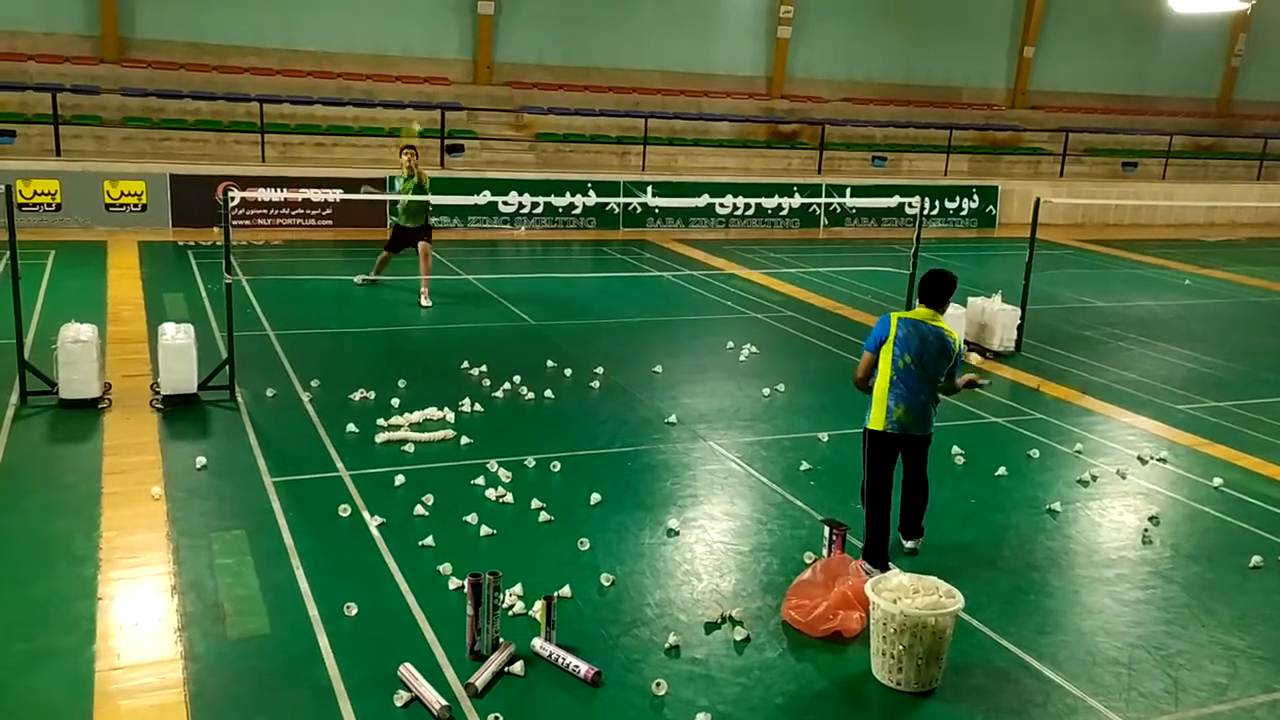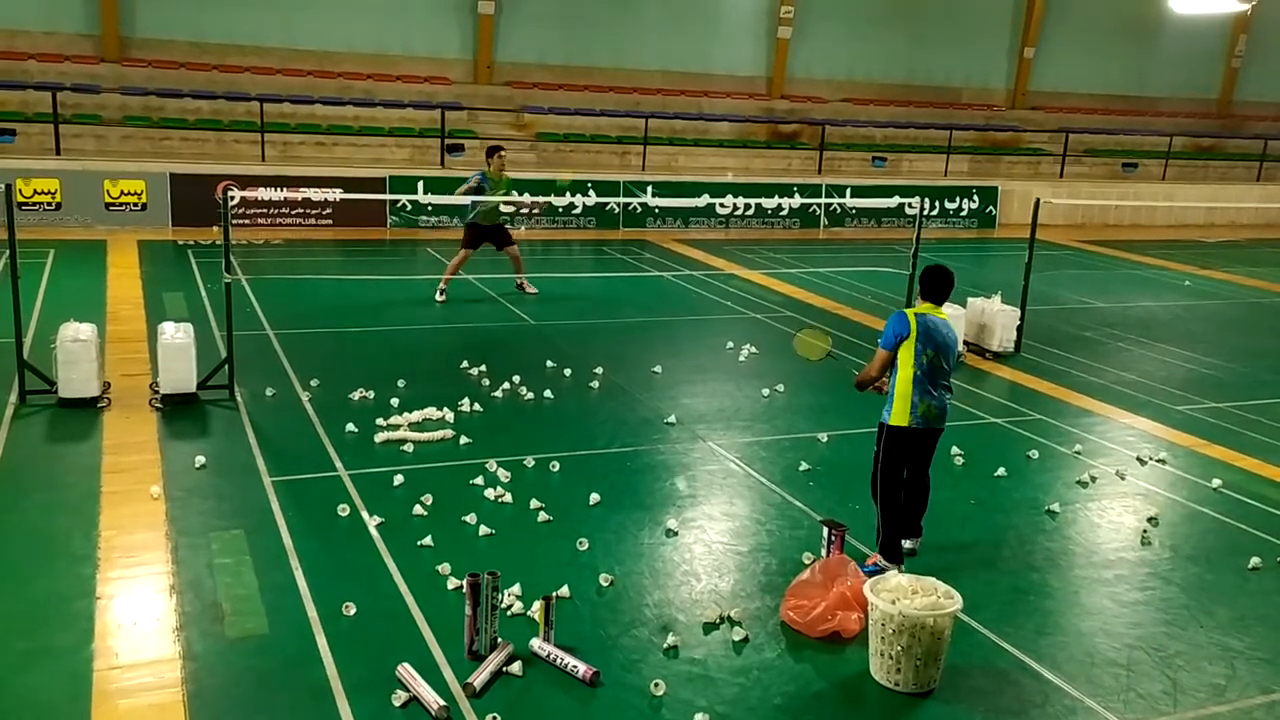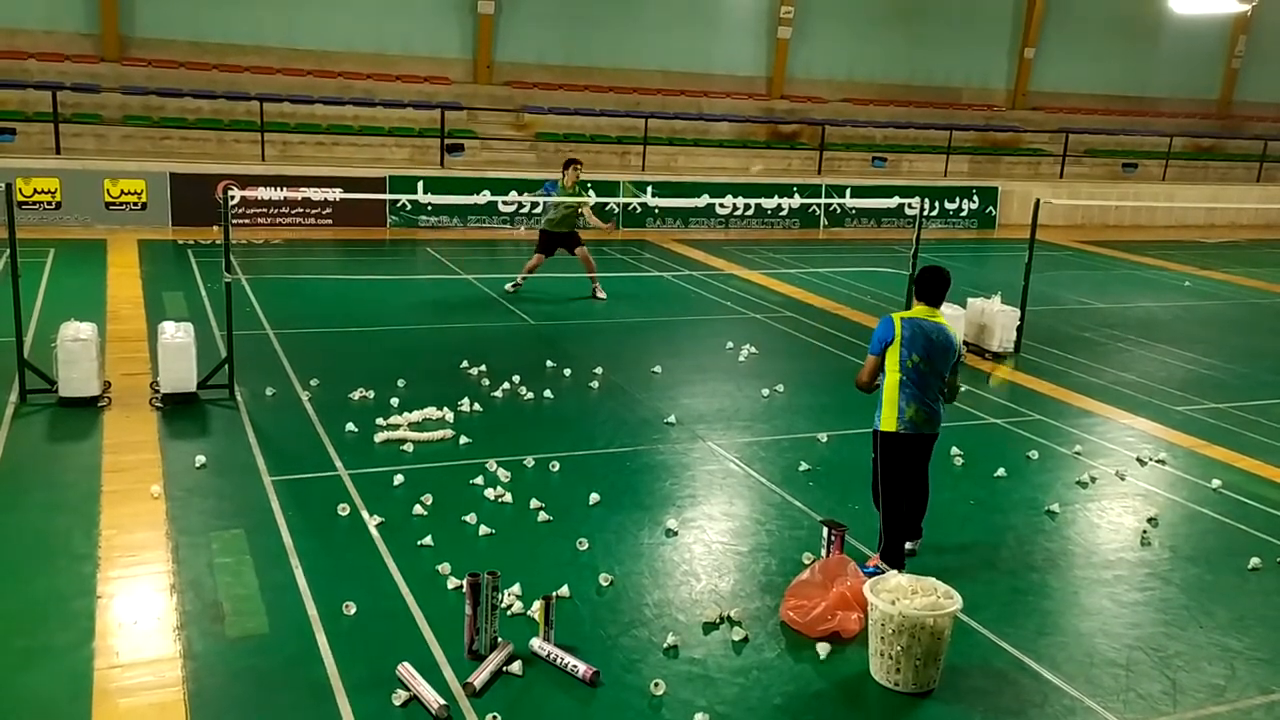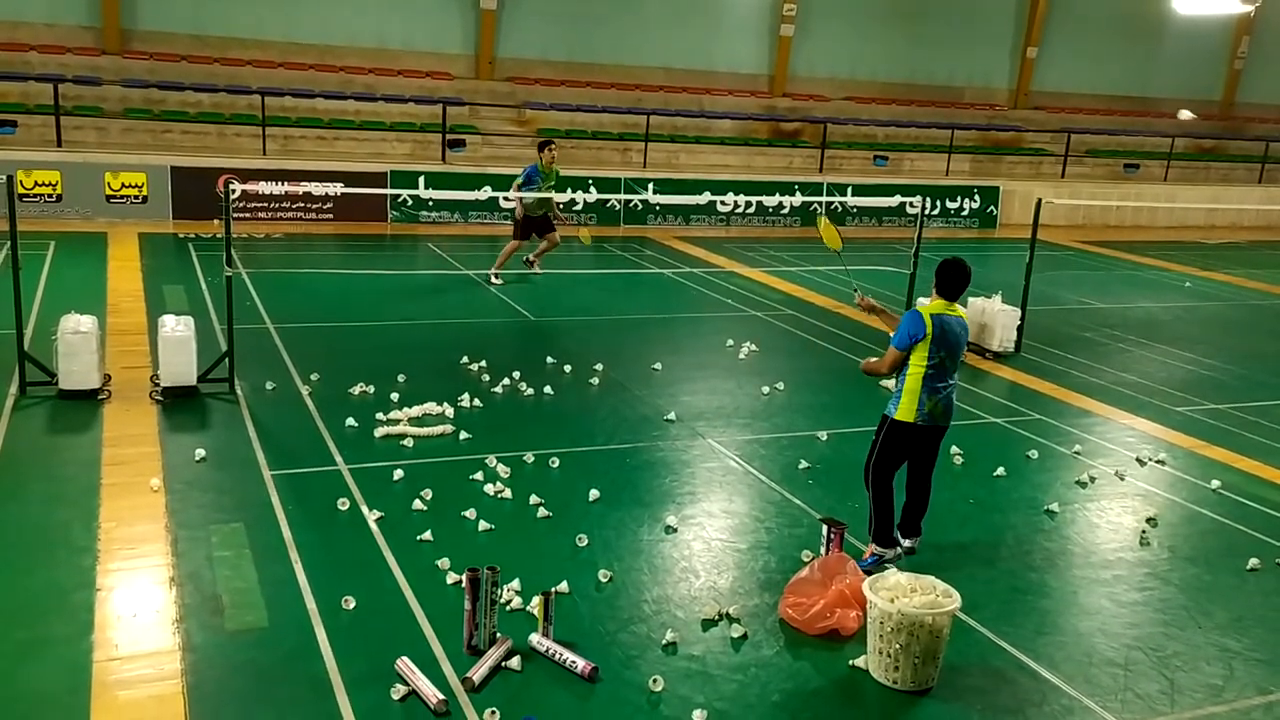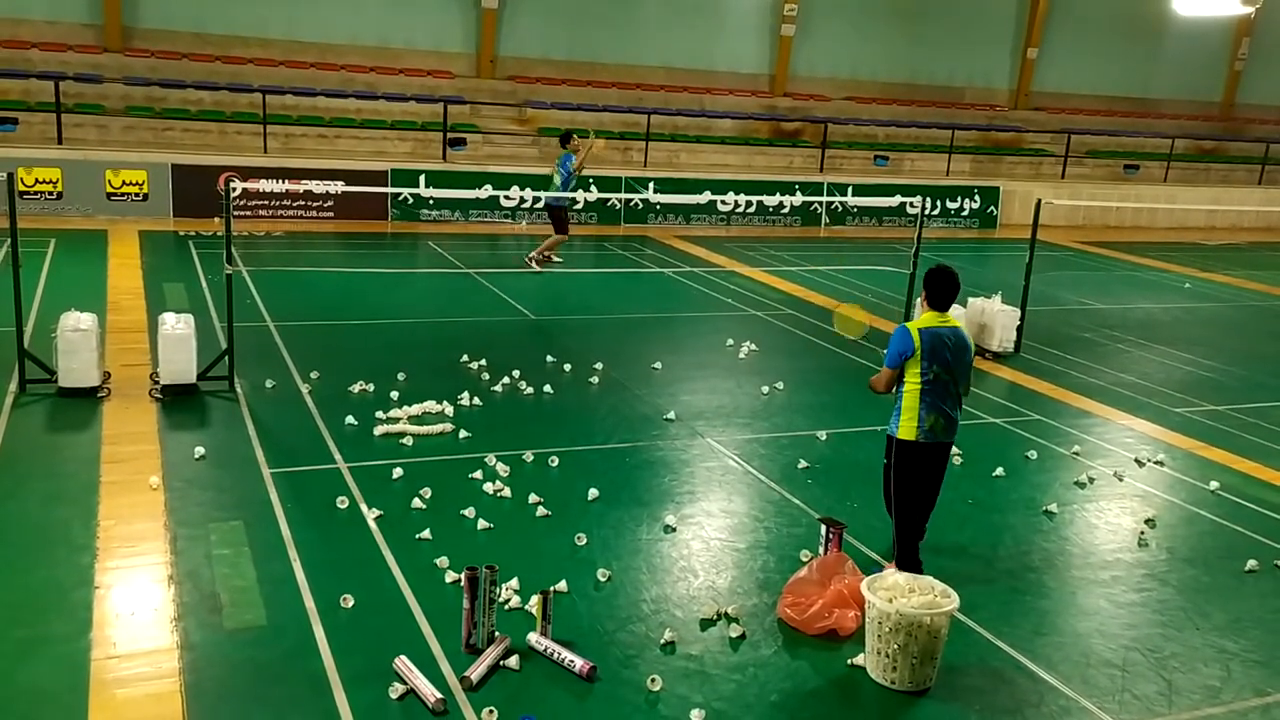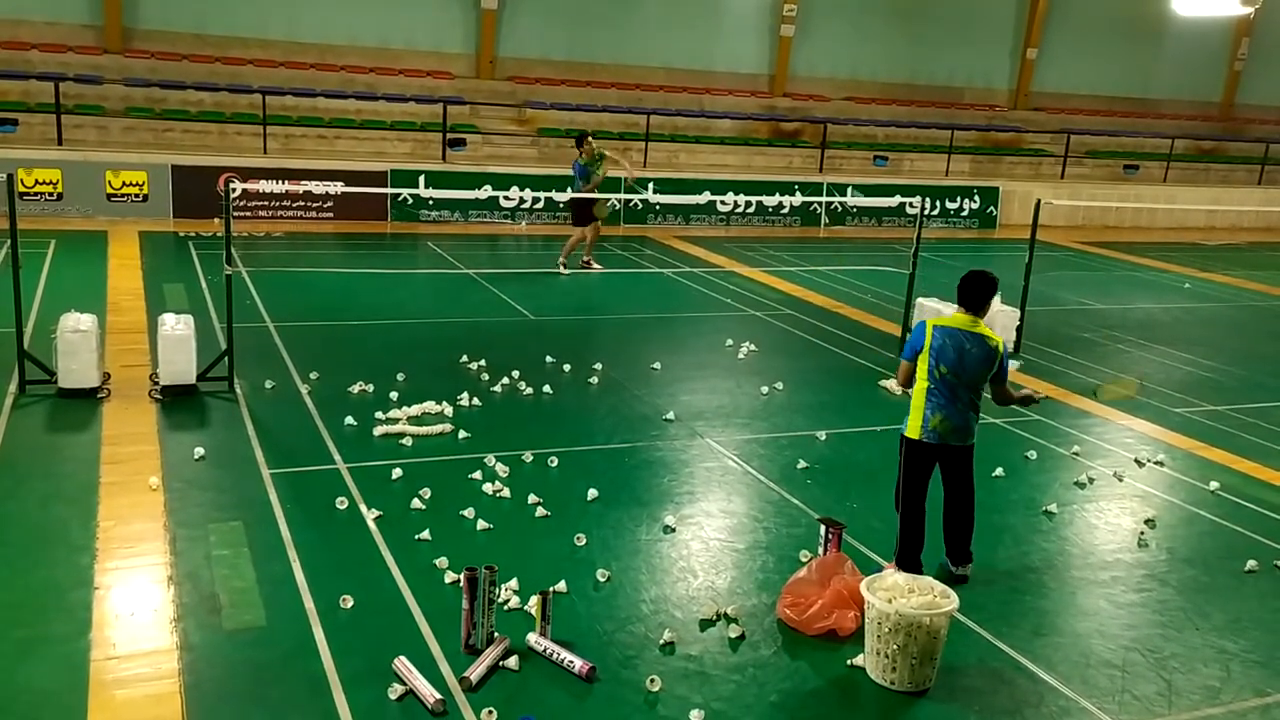
dt=0.5s
person 1, frame 1
left shoulder: (890, 323)
right shoulder: (951, 340)
left elbow: (860, 376)
right elbow: (949, 387)
left wrist: (871, 387)
right wrist: (965, 380)
left hip: (884, 423)
right hip: (922, 425)
left knee: (876, 491)
right knee: (916, 478)
left ankle: (876, 564)
right ankle: (911, 535)
person 1, frame 2
left shoulder: (903, 319)
right shoulder: (950, 332)
left elbow: (874, 372)
left wrist: (860, 382)
left hip: (902, 417)
right hip: (935, 418)
left knee: (887, 484)
right knee: (918, 475)
left ankle: (889, 557)
right ankle: (910, 535)
person 1, frame 3
left shoulder: (892, 324)
right shoulder: (950, 337)
left elbow: (866, 378)
left wrist: (866, 385)
left hip: (895, 422)
right hip: (930, 423)
left knee: (888, 490)
right knee: (917, 479)
left ankle: (890, 560)
right ankle: (910, 537)
person 1, frame 4
left shoulder: (918, 317)
right shoulder: (961, 323)
left elbow: (887, 367)
left wrist: (867, 365)
right wrist: (878, 310)
left hip: (907, 413)
right hip: (940, 415)
left knee: (878, 472)
right knee: (921, 476)
left ankle: (883, 544)
right ankle: (909, 534)
person 1, frame 5
left shoulder: (908, 333)
right shoulder: (963, 336)
left elbow: (883, 386)
right elbow: (964, 387)
left wrist: (873, 381)
left hip: (910, 431)
right hip: (945, 430)
left knee: (900, 497)
right knee: (928, 489)
left ankle: (907, 567)
right ankle: (913, 538)
person 1, frame 6
left shoulder: (927, 329)
right shoulder: (995, 345)
left elbow: (902, 380)
right elbow: (1002, 398)
right wrist: (1025, 396)
left hip: (922, 431)
right hip: (963, 434)
left knee: (911, 500)
right knee: (960, 498)
left ankle: (907, 567)
right ankle: (959, 562)
